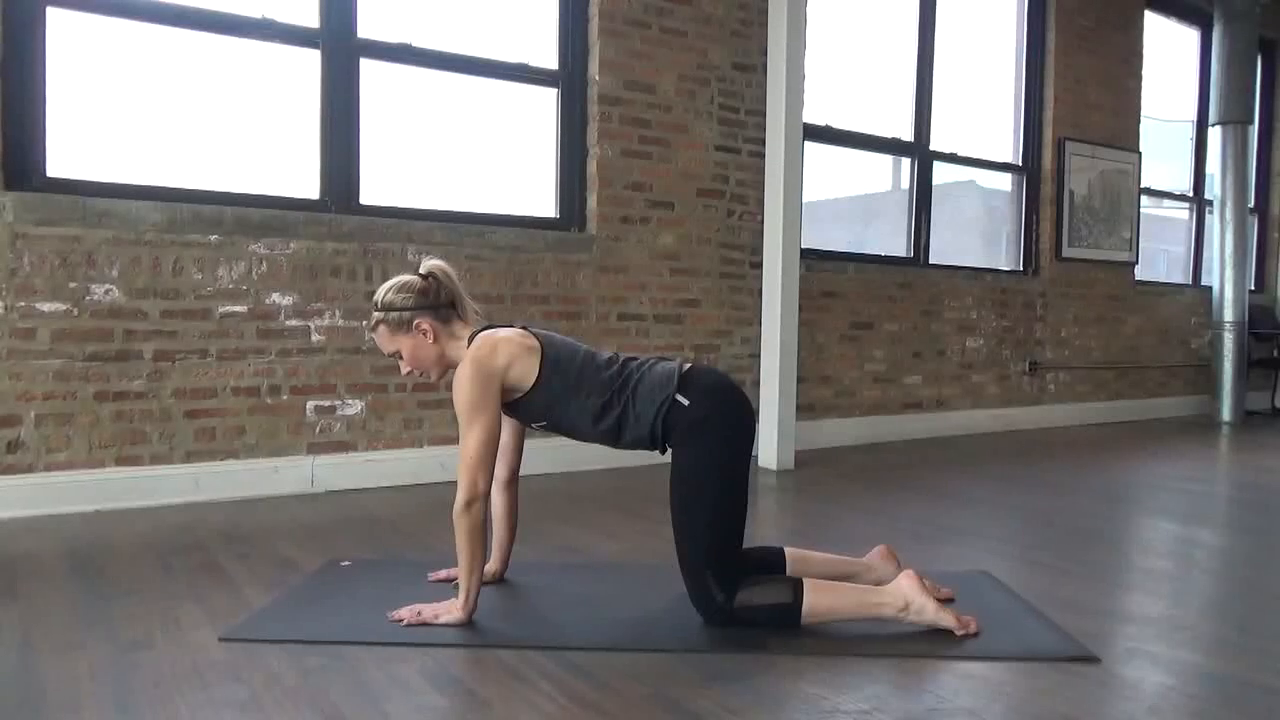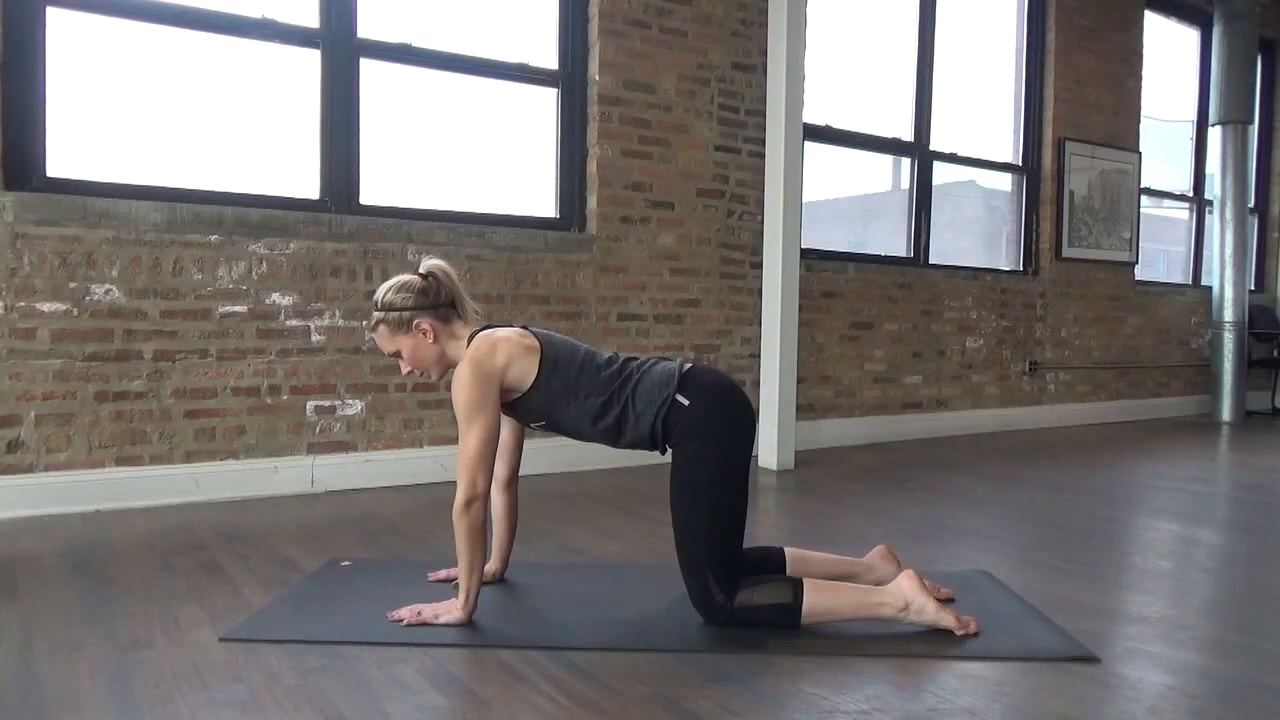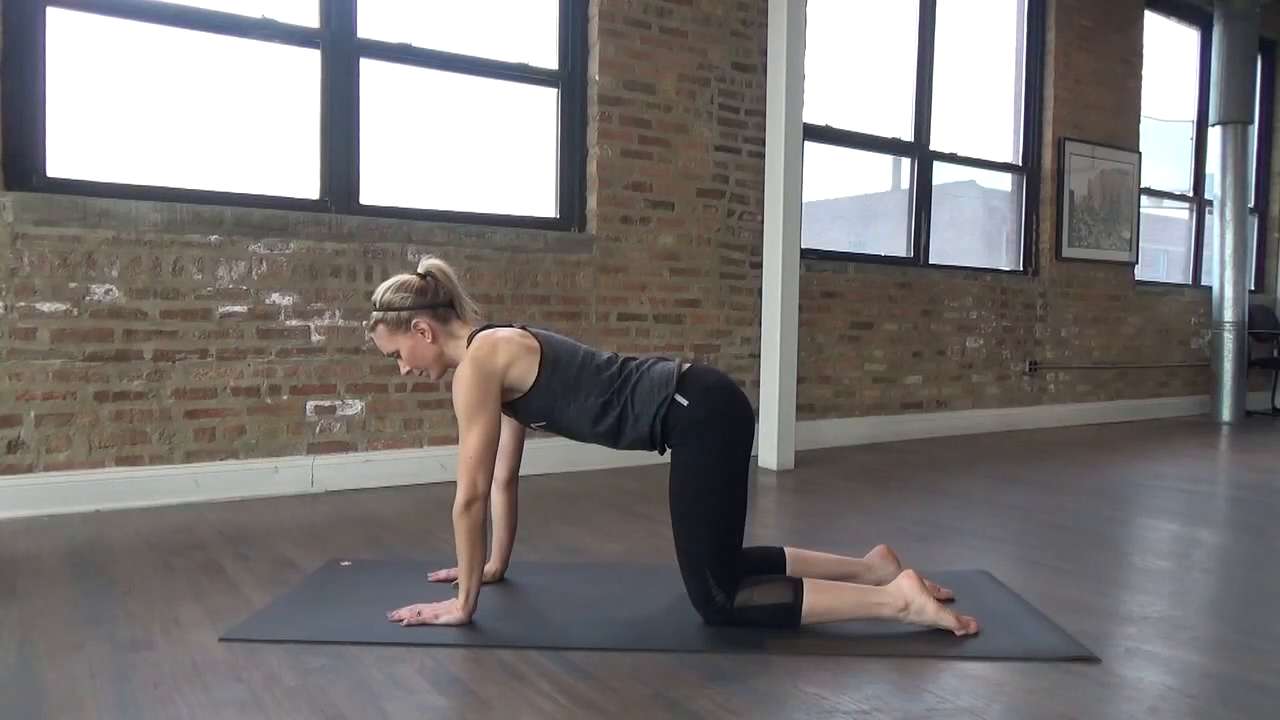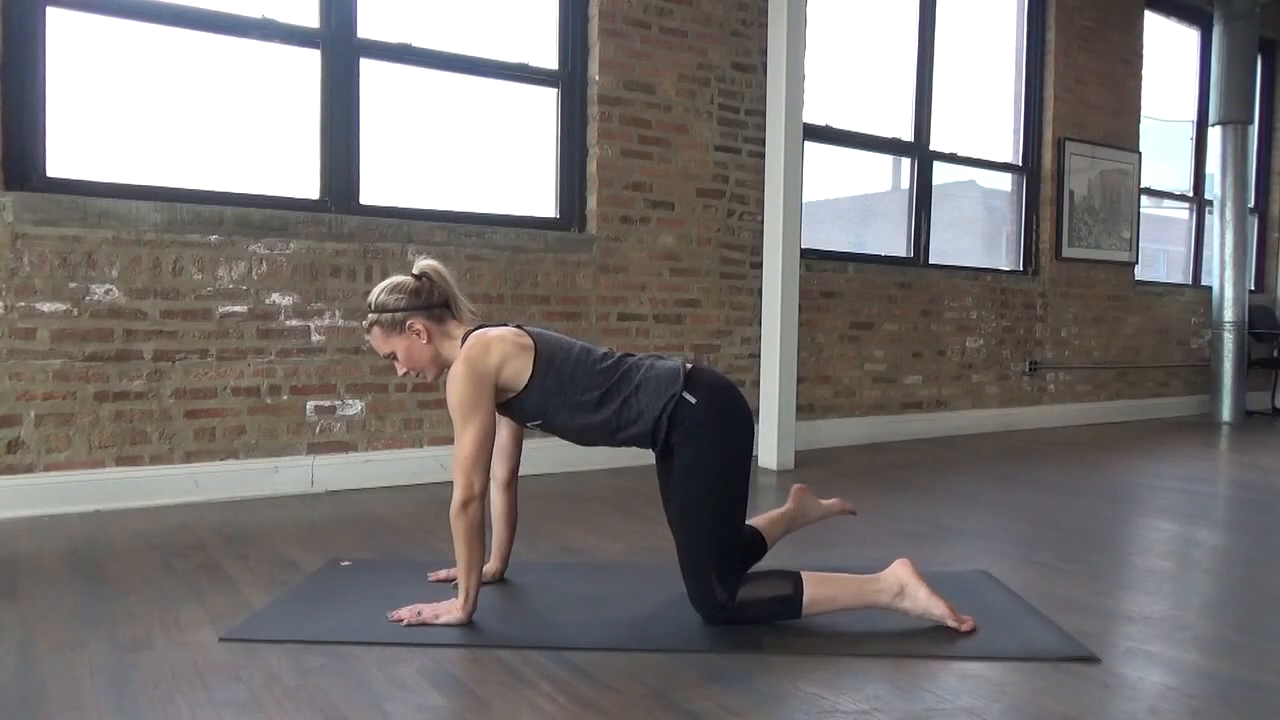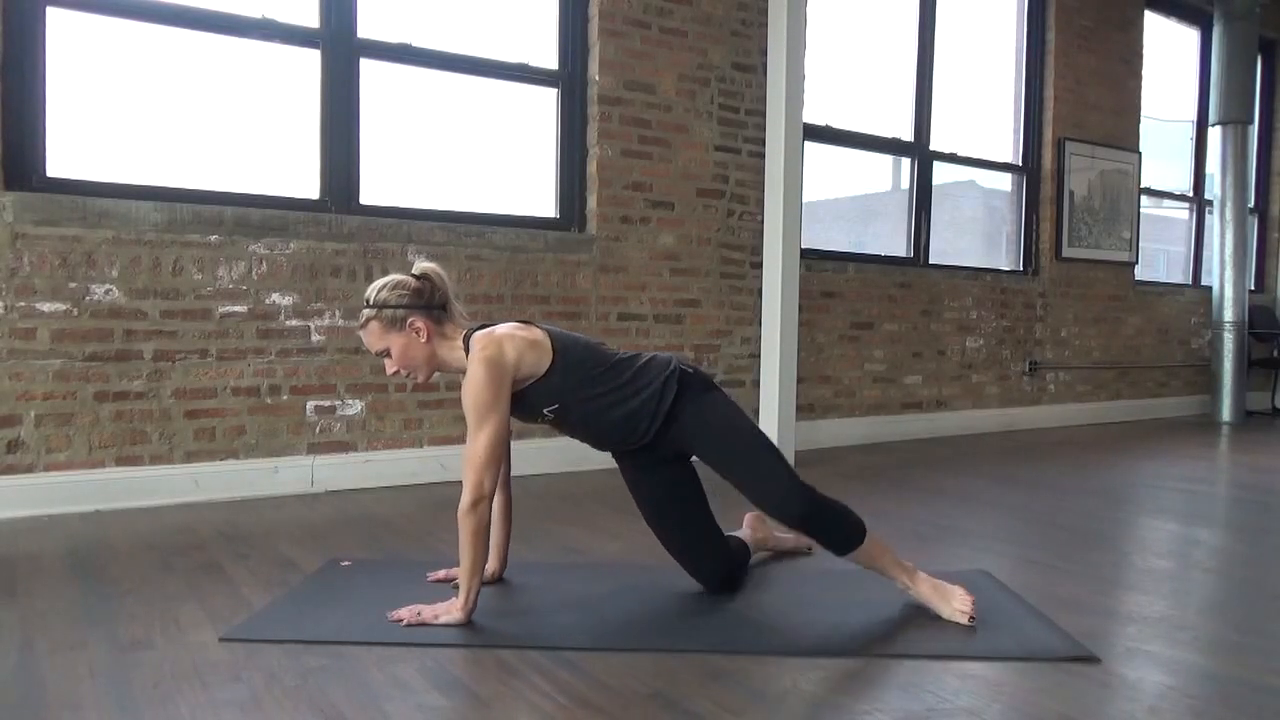
dt=1s
person 1, frame 1
left shoulder: (478, 363)
right shoulder: (501, 356)
left elbow: (471, 493)
right elbow: (504, 478)
left wrist: (464, 601)
right wrist: (494, 565)
left hip: (700, 413)
right hip: (702, 407)
left knee: (717, 599)
right knee: (717, 565)
left ankle: (898, 599)
right ankle: (870, 566)
person 1, frame 2
left shoulder: (476, 363)
right shoulder: (500, 355)
left elbow: (470, 493)
right elbow: (503, 478)
left wrist: (464, 600)
right wrist: (493, 564)
left hip: (701, 413)
right hip: (702, 406)
left knee: (716, 599)
right knee: (716, 565)
left ankle: (897, 598)
right ankle: (869, 567)
person 1, frame 3
left shoulder: (477, 362)
right shoulder: (500, 355)
left elbow: (470, 493)
right elbow: (503, 478)
left wrist: (463, 601)
right wrist: (493, 565)
left hip: (700, 414)
right hip: (701, 407)
left knee: (717, 599)
right knee: (715, 565)
left ankle: (897, 599)
right ankle: (869, 568)
person 1, frame 4
left shoulder: (472, 362)
right shoulder: (497, 357)
left elbow: (467, 495)
right elbow: (502, 479)
left wrist: (463, 602)
right wrist: (495, 564)
left hip: (702, 414)
right hip: (685, 418)
left knee: (715, 601)
right knee: (713, 560)
left ankle: (891, 587)
right ankle: (796, 510)
person 1, frame 5
left shoulder: (489, 355)
right shoulder: (474, 369)
left elbow: (476, 493)
right elbow: (498, 482)
left wrist: (463, 602)
right wrist: (494, 564)
left hip: (684, 401)
right hip: (639, 447)
left knee: (794, 502)
right knee: (718, 575)
left ankle: (913, 581)
right ankle: (754, 537)
